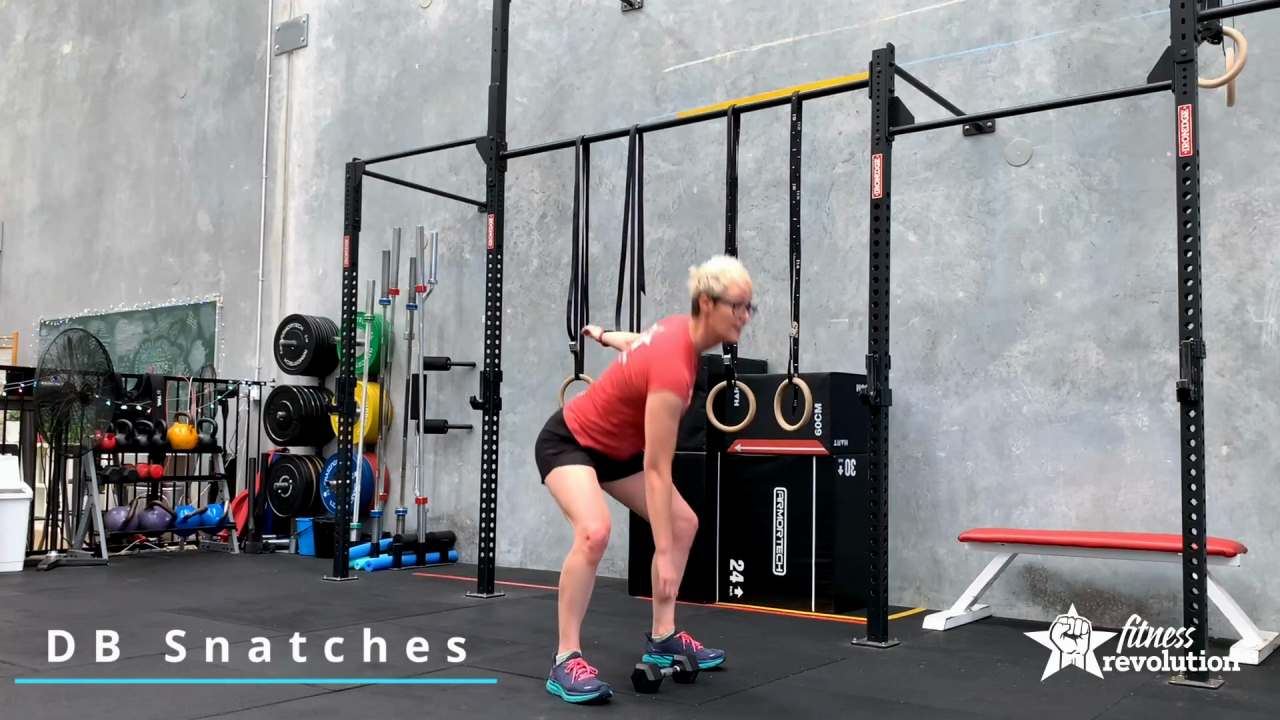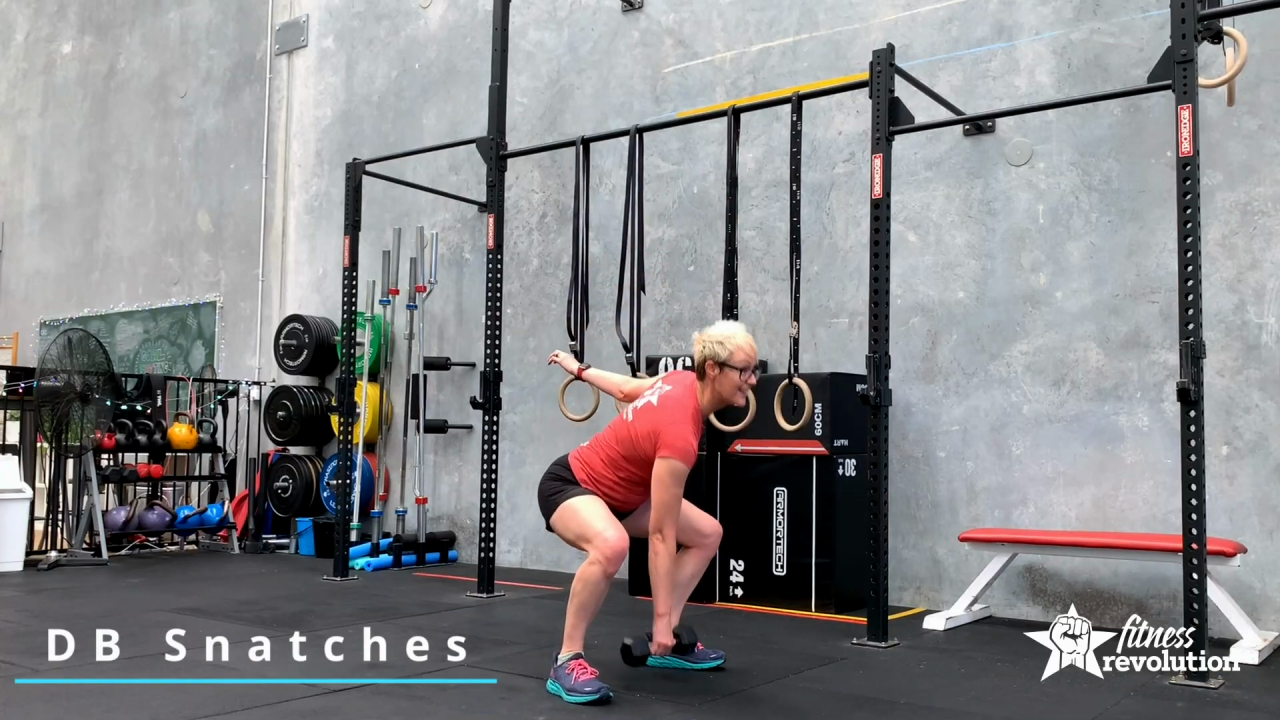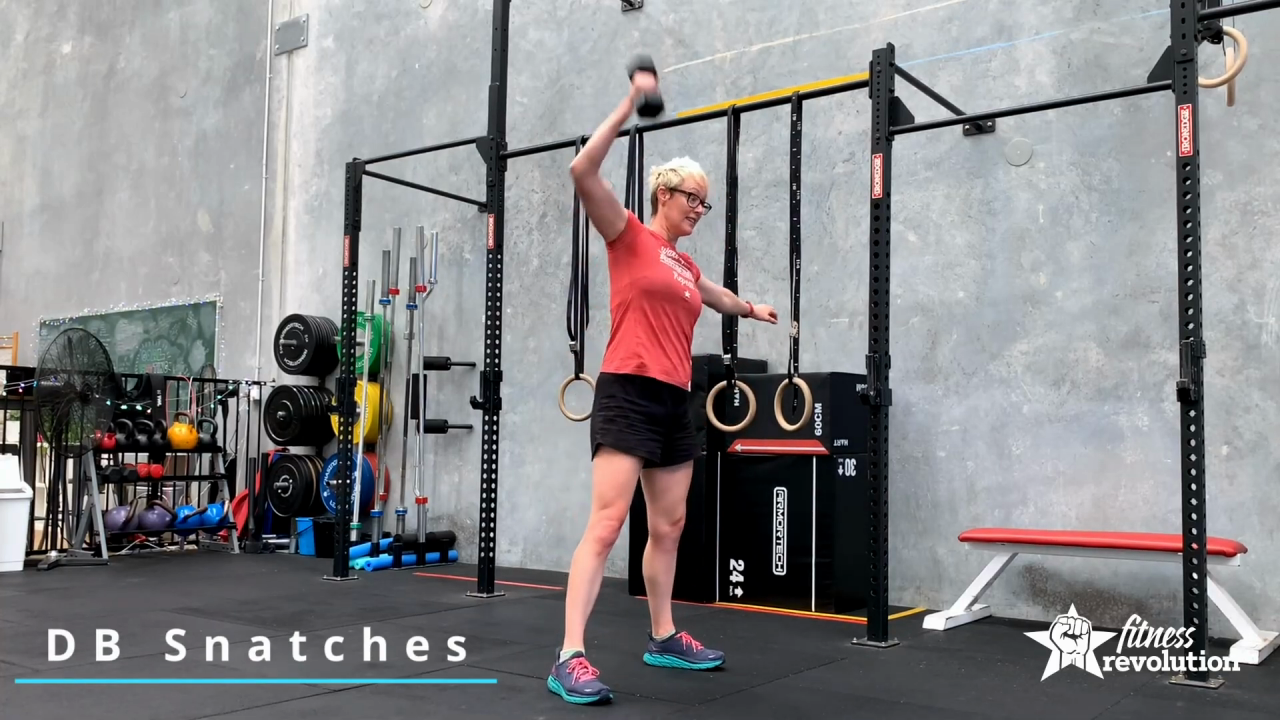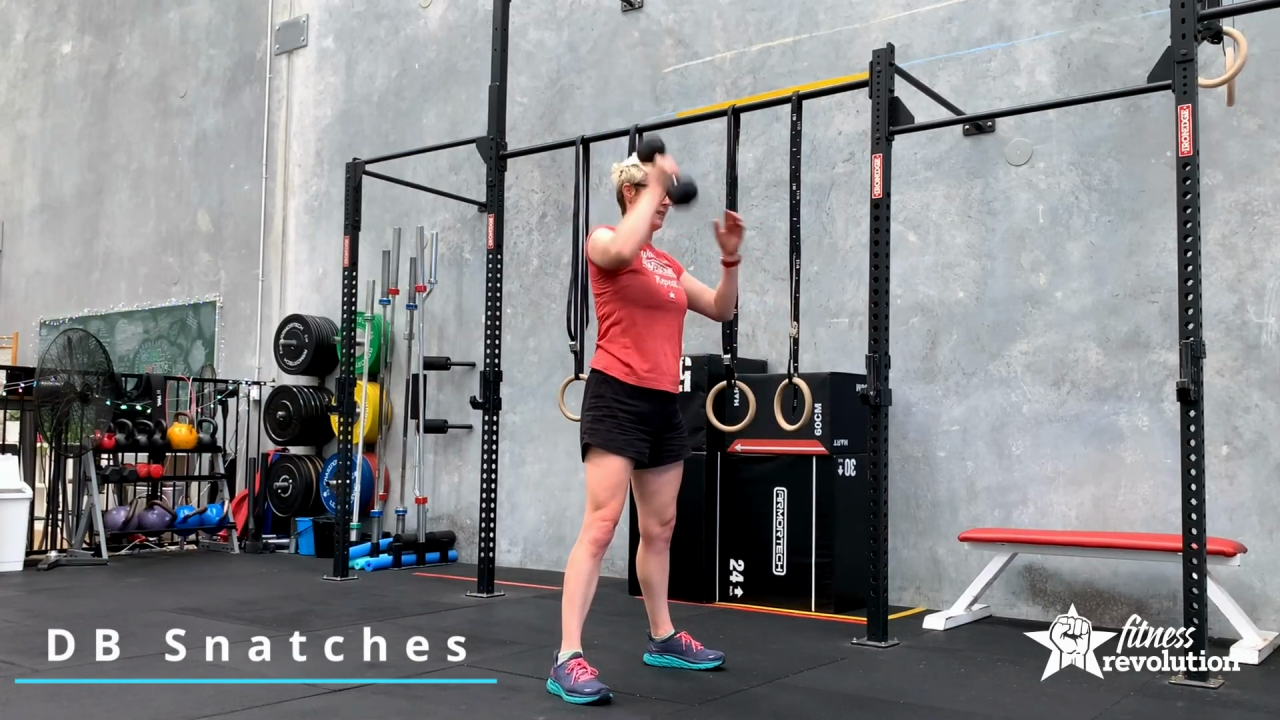
dt=0.7s
person 1, frame 1
left shoulder: (683, 331)
right shoulder: (673, 369)
left elbow: (638, 342)
right elbow: (658, 471)
left wrist: (603, 335)
right wrist: (663, 557)
left hip: (615, 446)
right hip: (570, 443)
left knee: (685, 523)
right knee: (595, 531)
left ankle: (662, 637)
right ankle: (566, 660)
person 1, frame 2
left shoulder: (686, 384)
right shoulder: (679, 432)
left elbow: (630, 387)
right elbow: (661, 534)
left wrist: (580, 368)
right wrist: (661, 619)
right hip: (570, 485)
left knee: (708, 534)
right knee: (611, 546)
left ankle: (663, 644)
right ankle: (567, 661)
person 1, frame 3
left shoulder: (684, 263)
right shoulder: (627, 236)
left elbow: (709, 293)
right elbow: (581, 171)
left wrist: (751, 308)
right wrist: (628, 107)
left hip: (674, 400)
right hip: (627, 394)
left knee: (668, 527)
right knee: (606, 526)
left ankle: (663, 636)
right ankle: (570, 657)
person 1, frame 4
left shoulder: (666, 258)
right shoulder: (605, 238)
left elbow: (721, 310)
right elbow: (626, 247)
left wrist: (729, 257)
right wrist: (653, 193)
left hip: (664, 403)
right hip: (617, 396)
left knee: (659, 529)
right knee: (601, 527)
left ankle: (663, 639)
right ankle: (567, 660)
